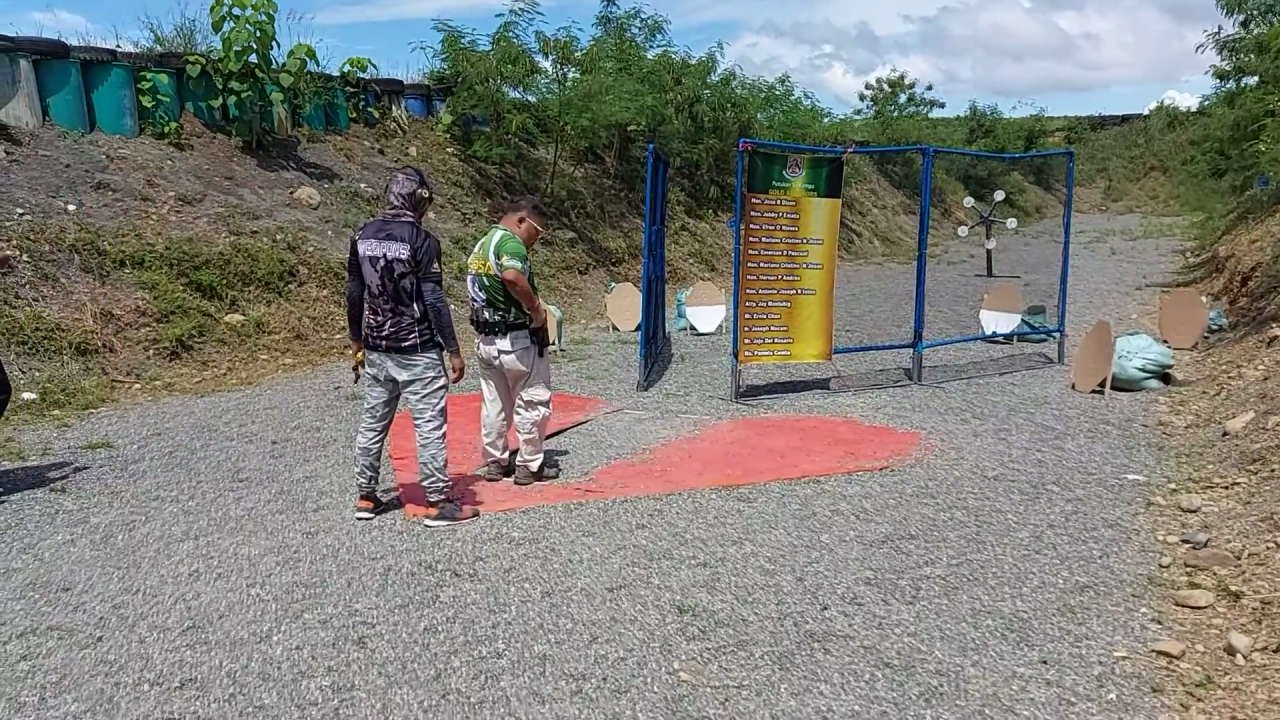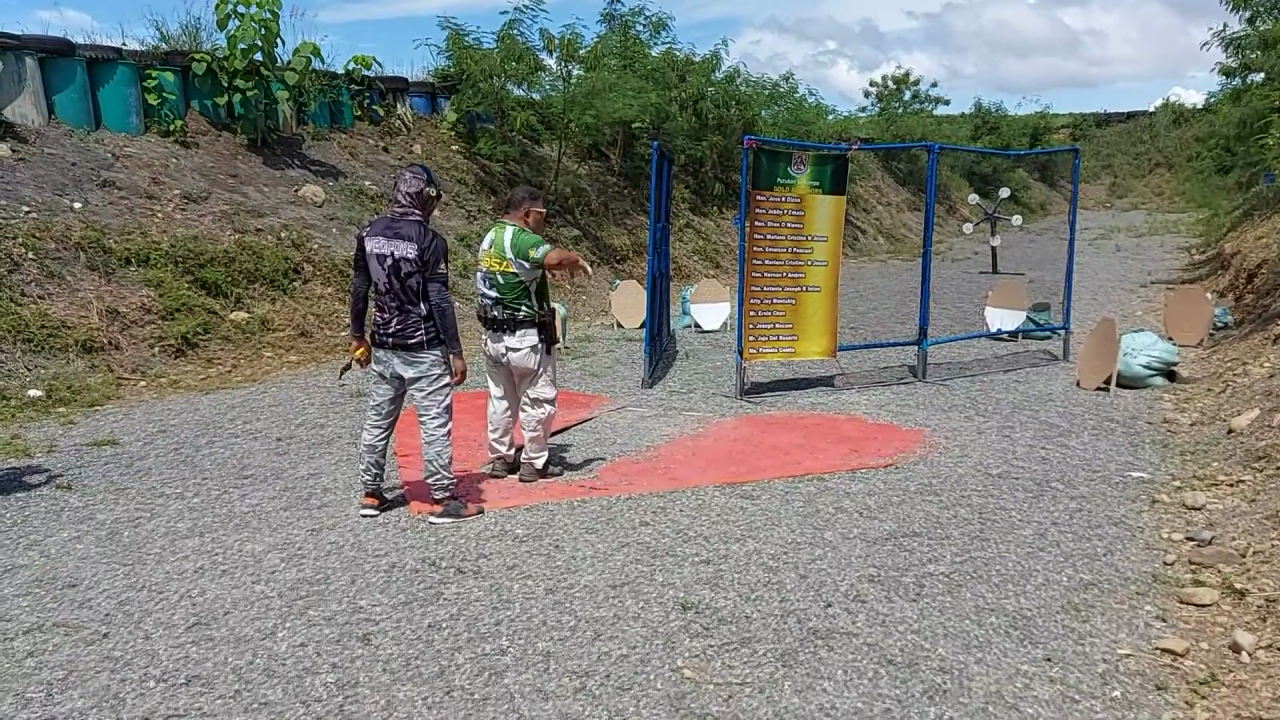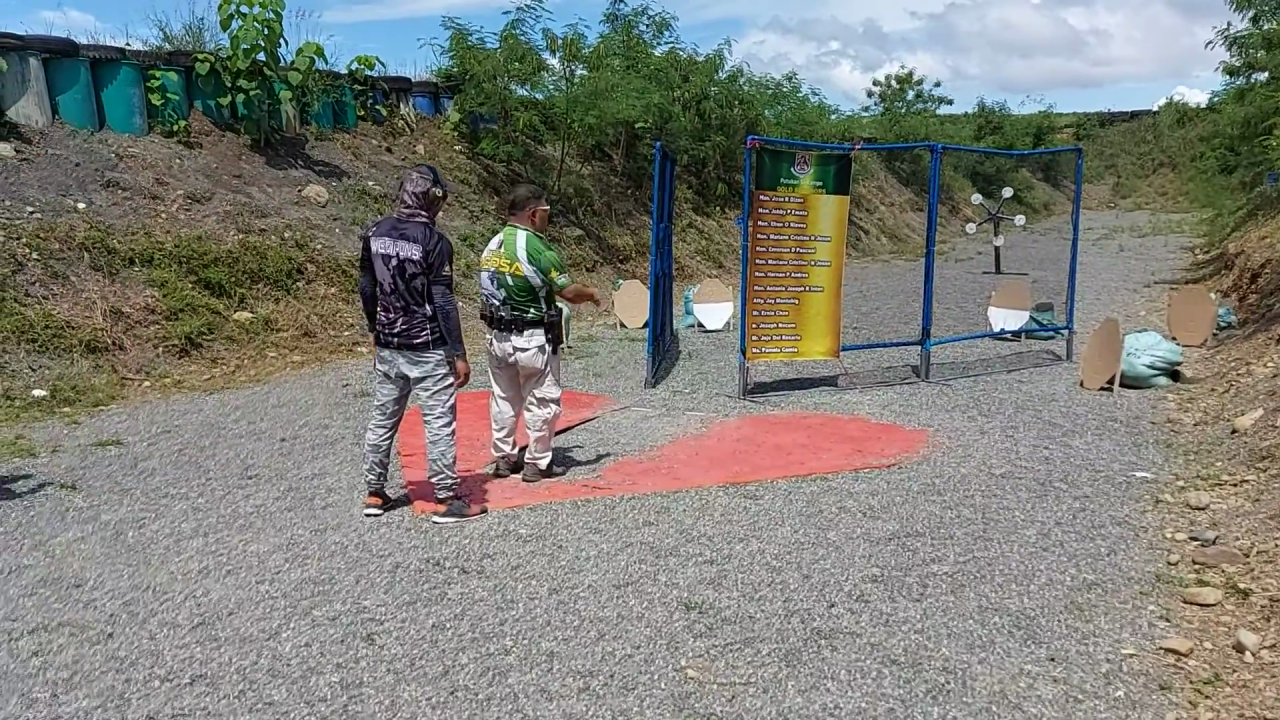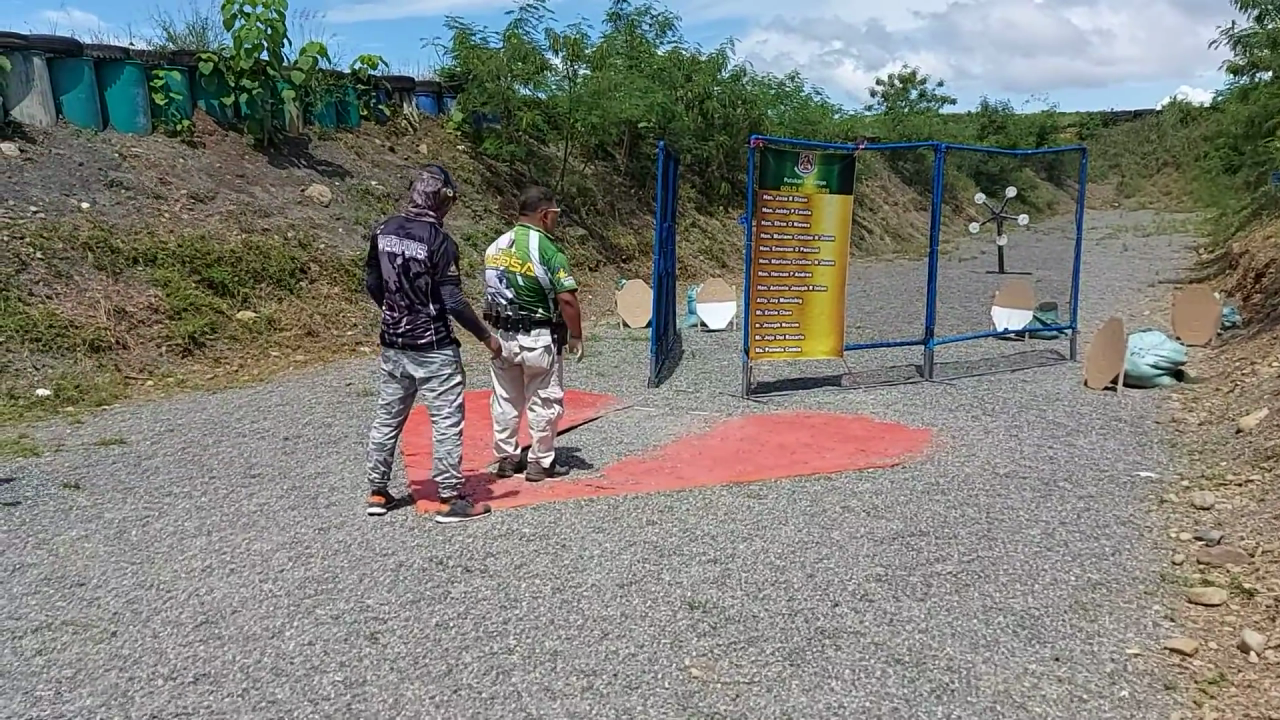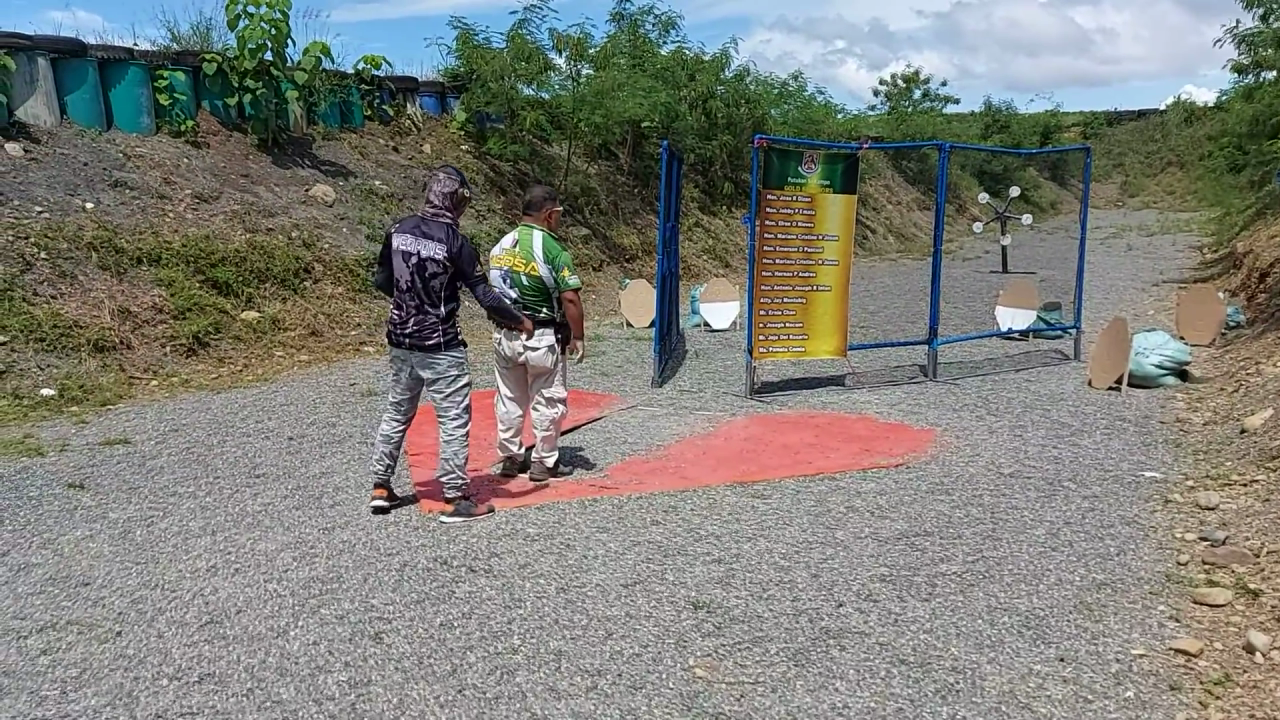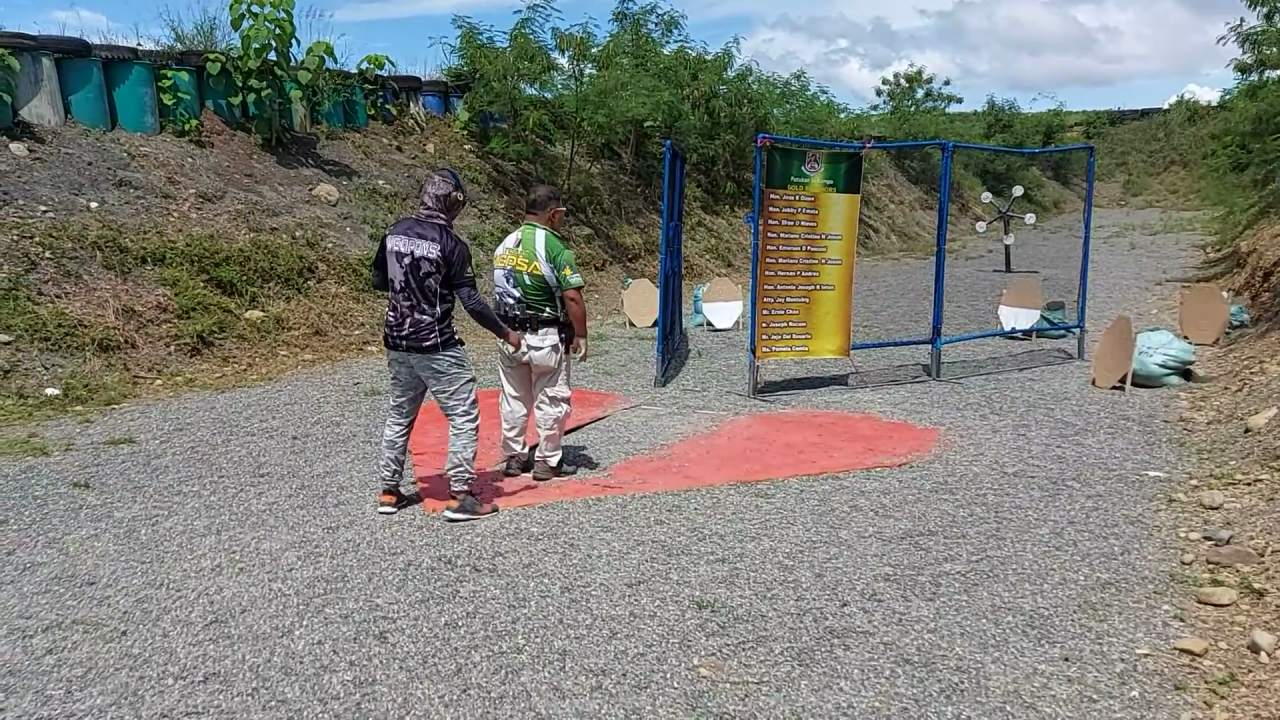
dt=0.3s
person 1, frame 1
left shoulder: (363, 236)
right shoulder: (422, 240)
left elbow: (354, 293)
right elbow: (434, 300)
left wrist: (357, 338)
right wrist: (453, 350)
left hip: (377, 348)
right hip: (417, 350)
left knee: (372, 422)
right knee: (430, 425)
left ankle: (366, 497)
right ankle: (438, 503)
person 1, frame 2
left shoulder: (370, 233)
right shoulder: (429, 240)
left elbow: (359, 288)
right elbow: (439, 301)
left wrist: (358, 335)
right wrist: (456, 352)
left hip: (384, 345)
right hip: (423, 348)
left knee: (378, 419)
right knee: (435, 423)
left ankle: (371, 494)
right ankle: (443, 500)
person 1, frame 3
left shoulder: (376, 232)
right shoulder: (434, 241)
left elbow: (367, 289)
right elbow: (443, 303)
right wrist: (459, 354)
left hip: (388, 346)
right hip: (427, 348)
left knee: (382, 419)
right knee: (439, 422)
left ankle: (374, 494)
right ankle: (447, 500)
person 1, frame 4
left shoulder: (384, 231)
right shoulder: (440, 242)
left elbow: (372, 284)
right elbow: (453, 303)
right wrist: (486, 337)
left hip: (393, 344)
right hip: (432, 347)
left knee: (387, 417)
right knee: (446, 421)
left ankle: (378, 493)
right ankle: (450, 499)
person 1, frame 5
left shoulder: (399, 230)
right shoulder: (456, 243)
left elbow: (381, 281)
right elbow: (486, 297)
right wrist: (520, 321)
left hip: (401, 341)
right hip: (440, 347)
left knee: (396, 414)
right knee: (454, 421)
left ankle: (381, 487)
right ankle: (456, 500)
person 1, frame 6
left shoulder: (395, 232)
right shoulder: (450, 244)
left elbow: (378, 281)
right elbow: (472, 301)
right wrist: (505, 333)
left hip: (398, 343)
right hip: (437, 346)
left knee: (399, 416)
right knee: (463, 416)
left ankle: (389, 492)
right ankle: (461, 497)
person 2, frame 1
left shoulder: (481, 246)
right shoulder: (510, 243)
right elbow: (512, 277)
right wrist: (536, 306)
left hip: (486, 339)
right hip: (518, 339)
left knee: (494, 404)
right knee: (532, 403)
left ankle: (494, 462)
right ankle: (529, 466)
person 2, frame 2
left shoulder: (489, 240)
right shoulder: (523, 238)
right elbow: (554, 258)
right wrist: (577, 260)
left hip: (493, 336)
right hip: (526, 337)
left knee: (500, 399)
right knee: (537, 401)
left ankle: (499, 459)
right ankle: (534, 463)
person 2, frame 3
left shoulder: (493, 245)
right shoulder: (537, 248)
right elbow: (570, 291)
right wrist: (592, 294)
left hip: (497, 336)
right hip: (532, 338)
left knee: (503, 399)
right knee: (542, 402)
left ankle: (503, 459)
right ankle: (538, 463)
person 2, frame 4
left shoulder: (497, 245)
right shoulder: (547, 249)
left elbow: (492, 288)
right elbow: (567, 299)
right wrist: (575, 335)
left hip: (501, 336)
right hip: (537, 338)
left knee: (505, 400)
right knee: (544, 402)
left ankle: (506, 460)
right ankle: (540, 463)
person 2, frame 5
left shoulder: (501, 245)
right shoulder: (551, 248)
left elbow: (495, 289)
right elbow: (570, 298)
right wrist: (577, 337)
left hip: (505, 335)
right hip: (541, 337)
left knee: (509, 399)
right knee: (548, 402)
left ankle: (510, 459)
right ankle: (544, 463)
person 2, frame 6
left shoulder: (505, 245)
right shoulder: (554, 246)
left elbow: (500, 289)
right elbow: (572, 296)
right wrist: (581, 334)
right hip: (545, 337)
left knee: (513, 398)
right knee: (552, 401)
left ankle: (513, 458)
right ankle: (548, 462)
